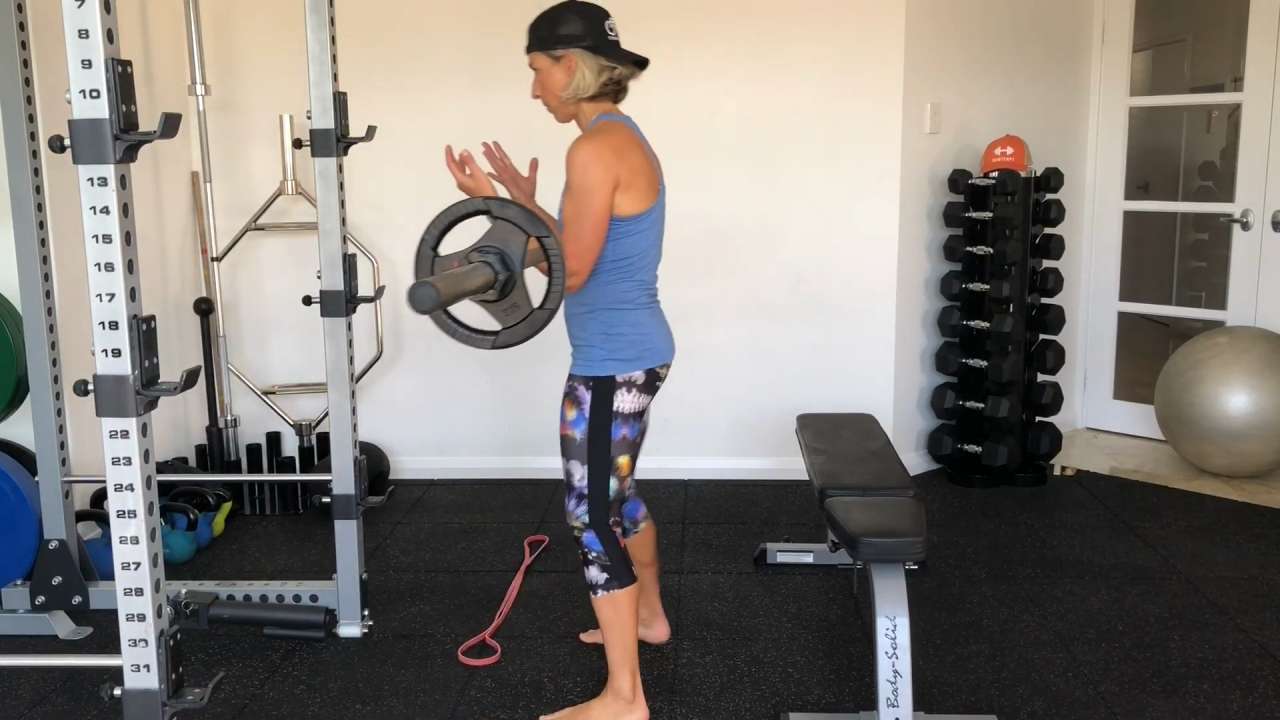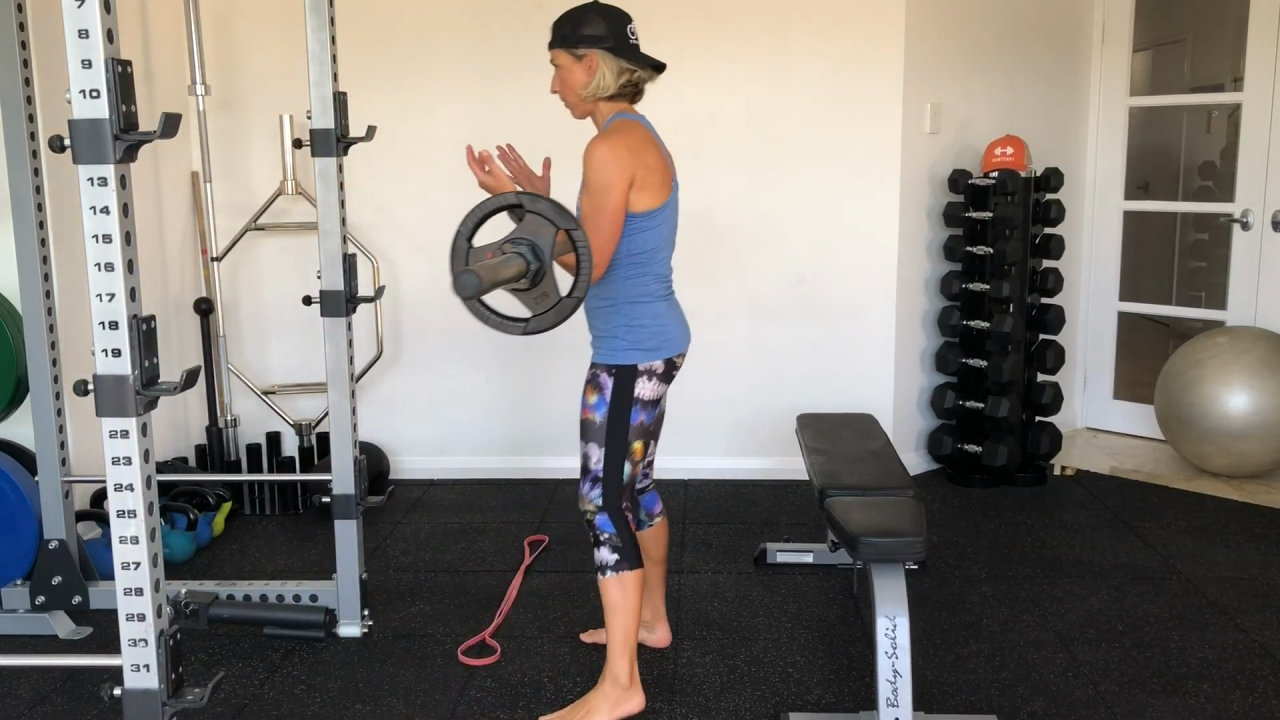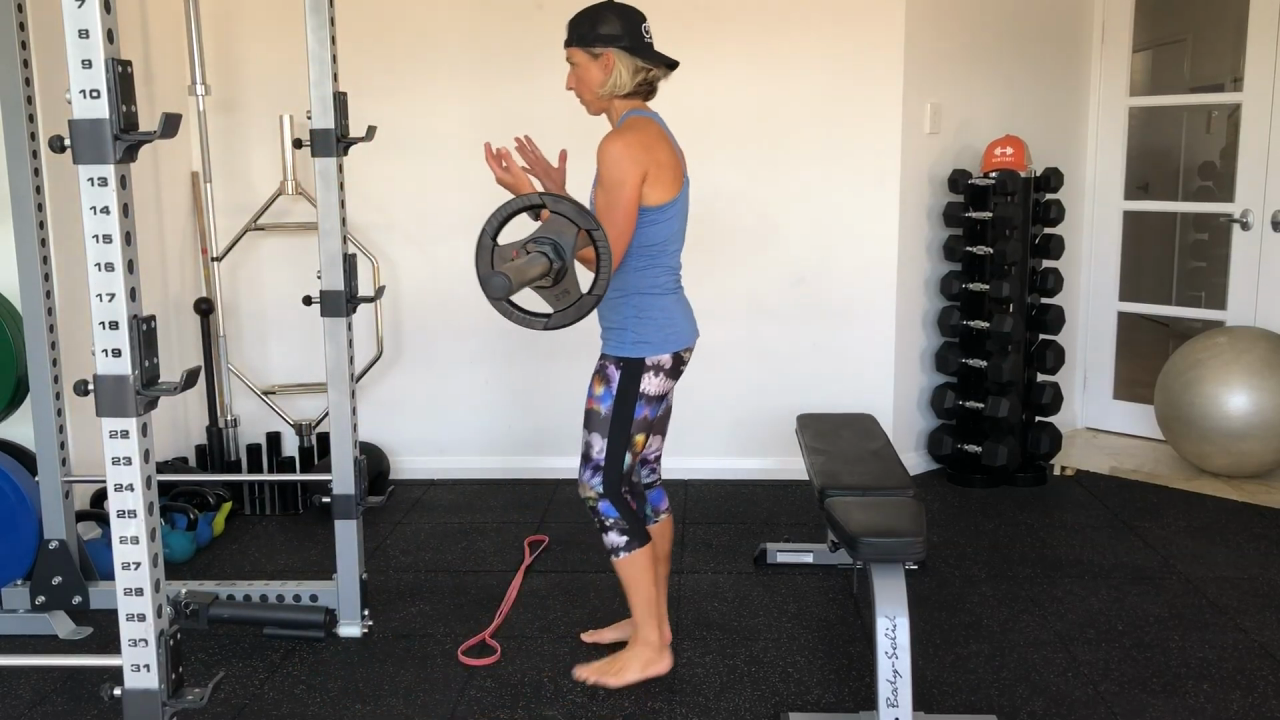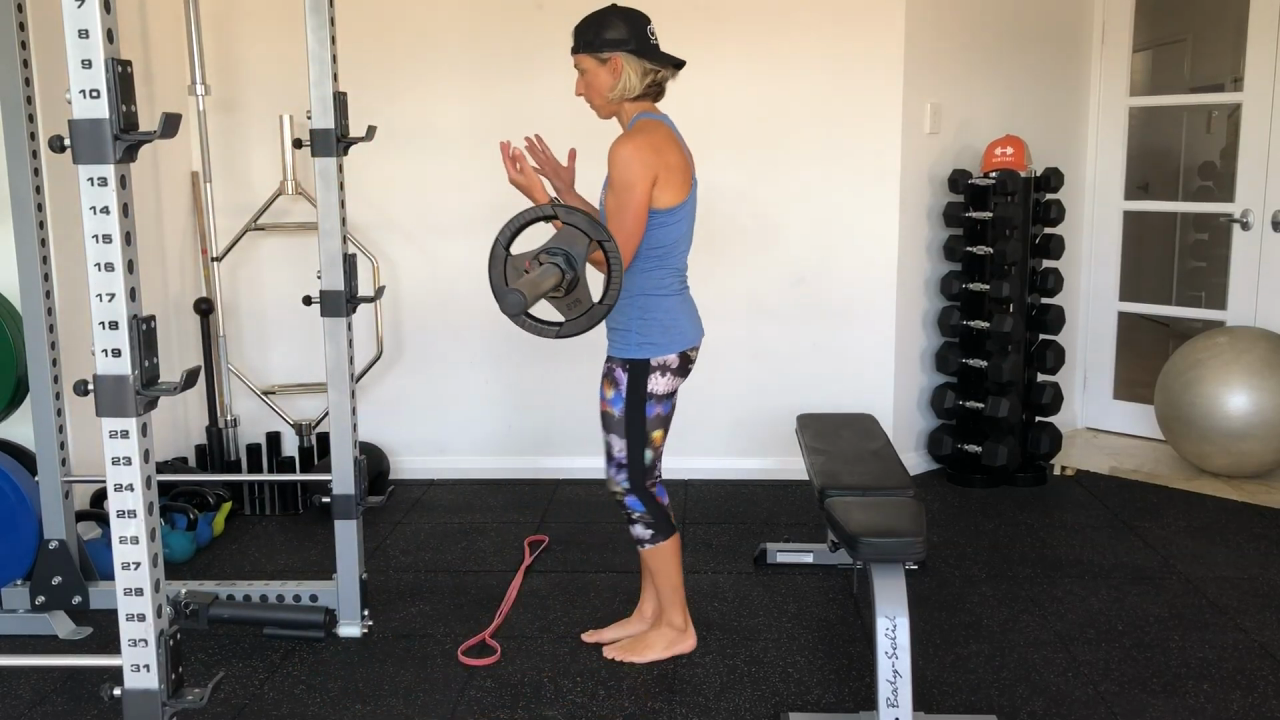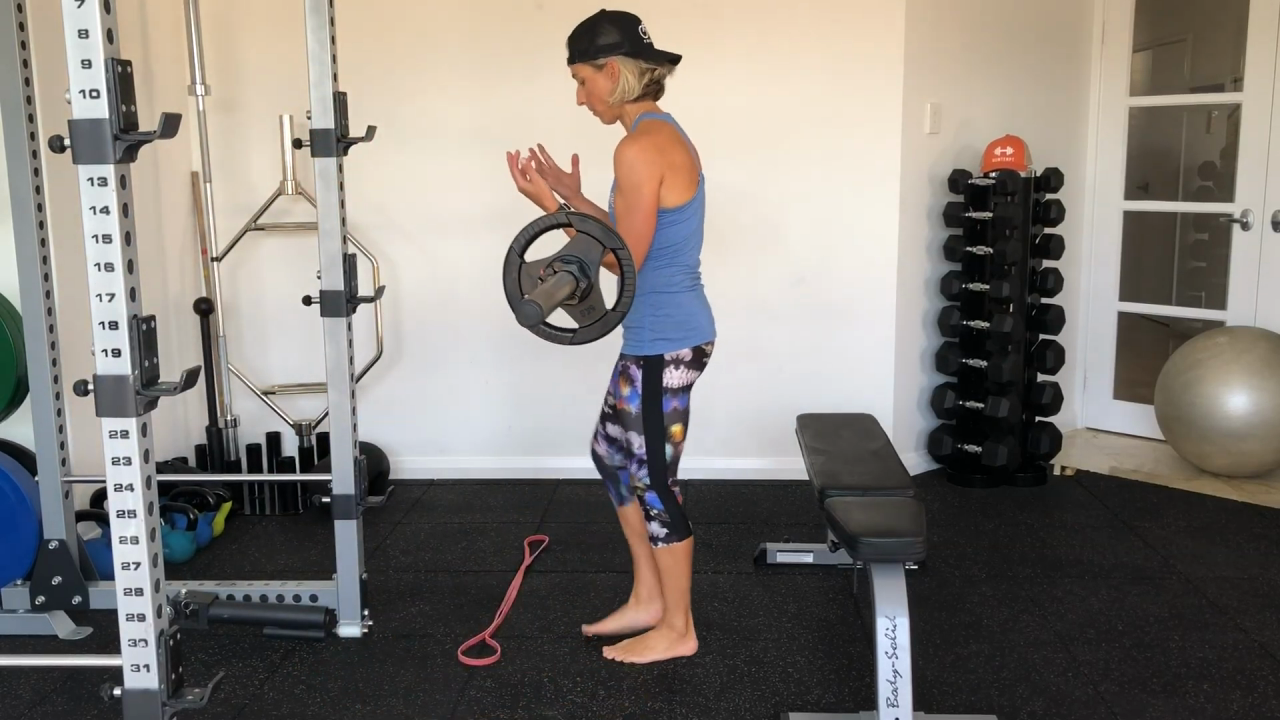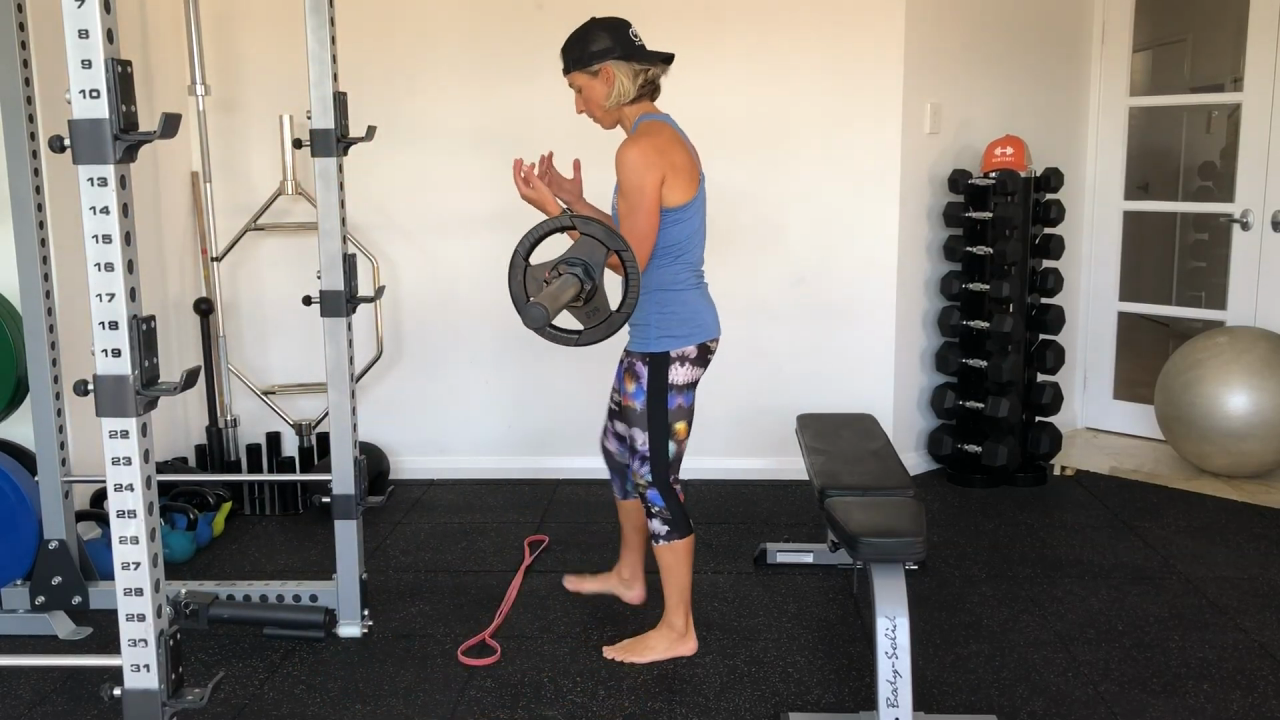
dt=0.2s
person 1, frame 1
left shoulder: (595, 148)
right shoulder: (621, 138)
left elbow: (573, 271)
left wrist: (491, 205)
right wrist: (524, 202)
left hip: (613, 360)
right hip: (626, 350)
left knee: (592, 517)
right knee: (611, 493)
right ankle: (647, 616)
person 1, frame 2
left shoulder: (611, 146)
right shoulder: (635, 137)
left elbow: (590, 264)
left wrist: (513, 202)
right wrist: (541, 200)
left hip: (631, 351)
right hip: (645, 342)
left knee: (603, 502)
right knee: (633, 483)
right ankle: (651, 620)
person 1, frame 3
left shoulder: (625, 143)
right shoulder: (647, 135)
left elbow: (602, 257)
left wrist: (529, 198)
right wrist: (556, 192)
left hip: (639, 344)
right hip: (656, 336)
left knee: (603, 487)
right knee: (640, 478)
left ankle: (649, 647)
right ankle: (651, 618)
person 1, frame 4
left shoulder: (635, 146)
right shoulder: (657, 136)
left elbow: (614, 258)
left wrist: (540, 198)
right wrist: (568, 192)
left hip: (646, 343)
right hip: (660, 334)
left knee: (631, 484)
right knee: (640, 477)
left ankle: (676, 625)
right ankle: (653, 611)
person 1, frame 5
left shoulder: (640, 147)
right shoulder: (662, 135)
left elbow: (626, 258)
left wrist: (548, 206)
right wrist: (573, 196)
left hip: (662, 339)
right hip: (665, 332)
left knee: (652, 480)
right knee: (614, 455)
left ankle: (677, 630)
right ankle: (647, 599)
person 1, frame 6
left shoulder: (641, 149)
right shoulder: (661, 135)
left elbow: (630, 259)
left wrist: (551, 212)
right wrist: (575, 202)
left hip: (669, 337)
right hip: (664, 331)
left knee: (654, 478)
right knee: (622, 447)
left ankle: (677, 629)
right ankle: (629, 574)
